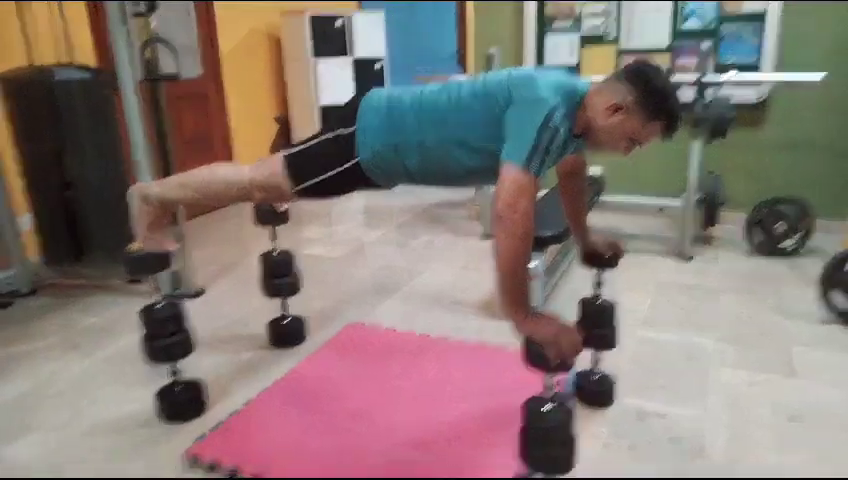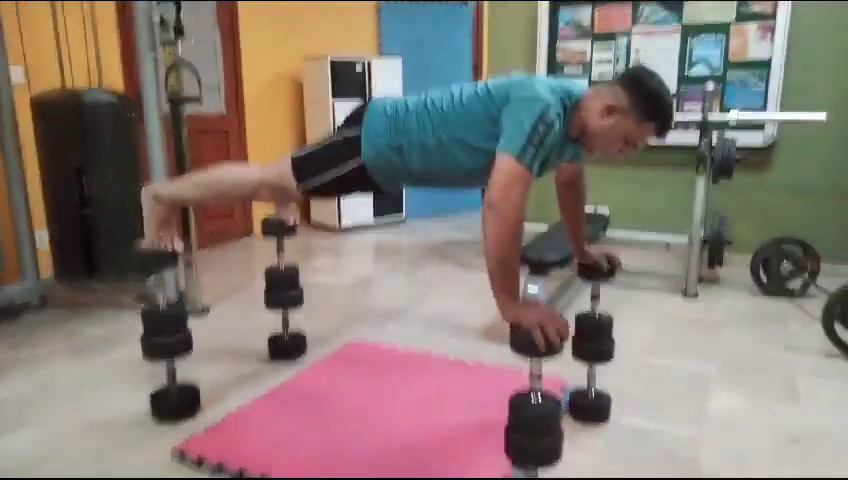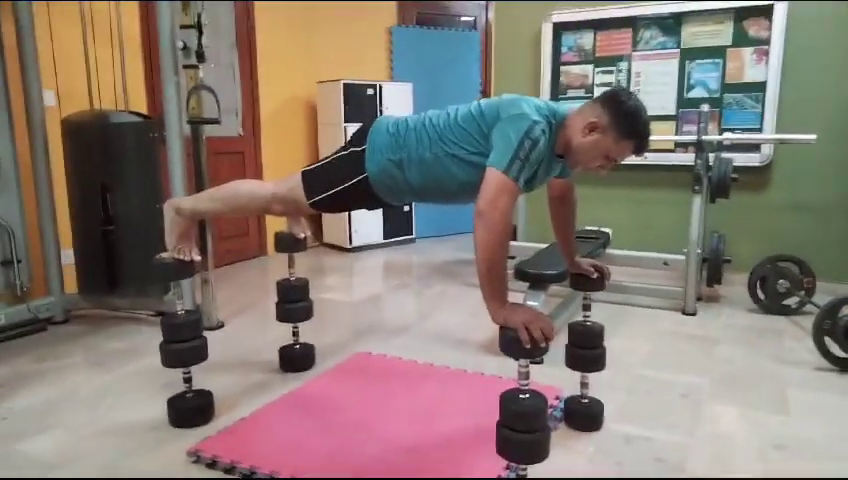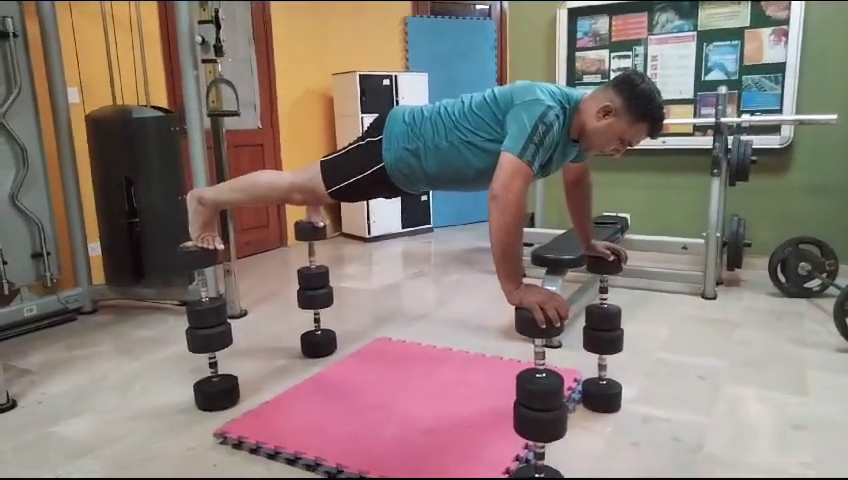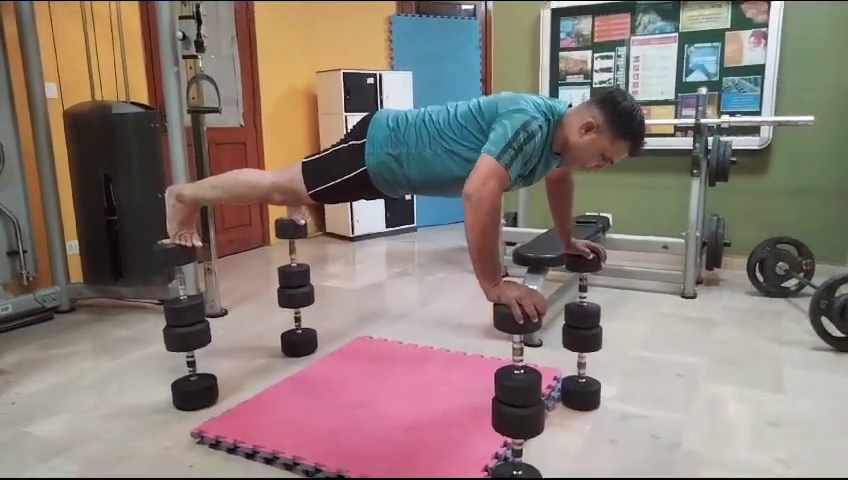
dt=0.7s
person 1, frame 1
left shoulder: (579, 102)
right shoulder: (547, 108)
left elbow: (571, 171)
right elbow: (511, 212)
left wrist: (583, 236)
right wrist: (522, 315)
left hip: (390, 134)
right hip: (375, 137)
right knee: (263, 182)
right ankle: (153, 194)
person 1, frame 2
left shoulder: (575, 116)
right shoulder: (542, 109)
left elbow: (569, 180)
right elbow: (502, 203)
left wrist: (581, 248)
right wrist: (510, 304)
left hip: (393, 150)
right hip: (380, 141)
right knee: (269, 181)
right ankle: (164, 194)
person 1, frame 3
left shoulder: (564, 135)
right shoulder: (531, 127)
left elbow: (561, 194)
right elbow: (491, 212)
left wrist: (572, 259)
right wrist: (500, 307)
left hip: (394, 167)
right hip: (381, 159)
right knee: (283, 194)
right ankle: (183, 208)
person 1, frame 4
left shoulder: (578, 121)
right shoulder: (544, 113)
left elbow: (576, 179)
right elbow: (504, 195)
left wrist: (588, 243)
right wrist: (515, 287)
left hip: (414, 156)
right hip: (398, 148)
right knee: (299, 185)
right ankle: (205, 198)
person 1, frame 5
left shoulder: (563, 128)
right shoulder: (530, 123)
left elbow: (558, 178)
right elbow: (478, 194)
left wrist: (568, 240)
right wrist: (493, 285)
left hip: (393, 158)
right hip: (381, 150)
right knee: (281, 184)
right ankle: (185, 195)
